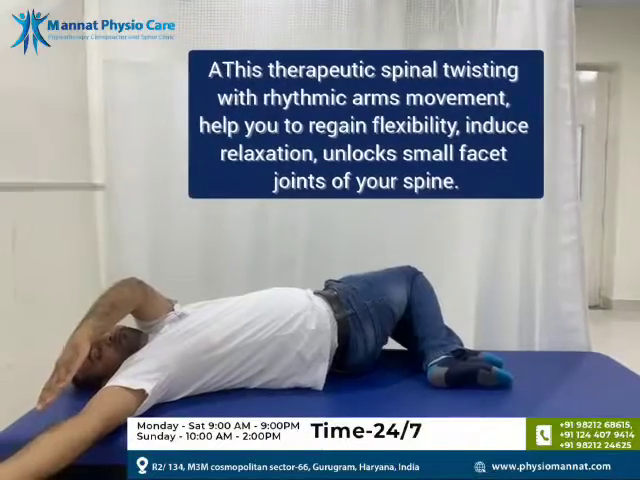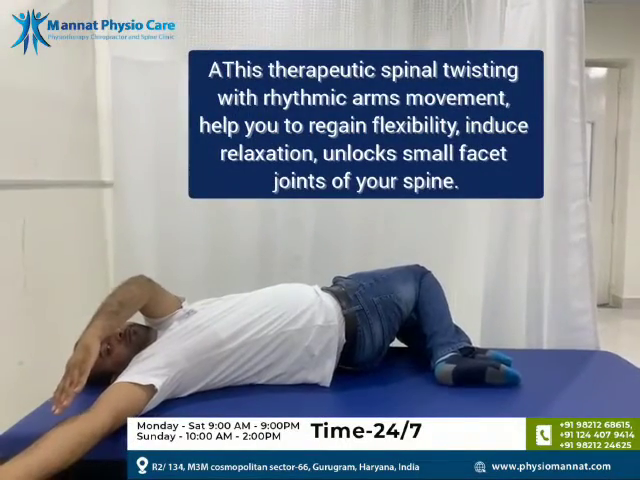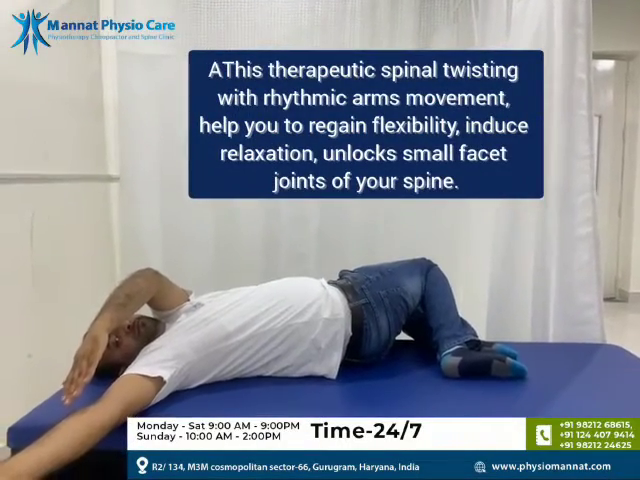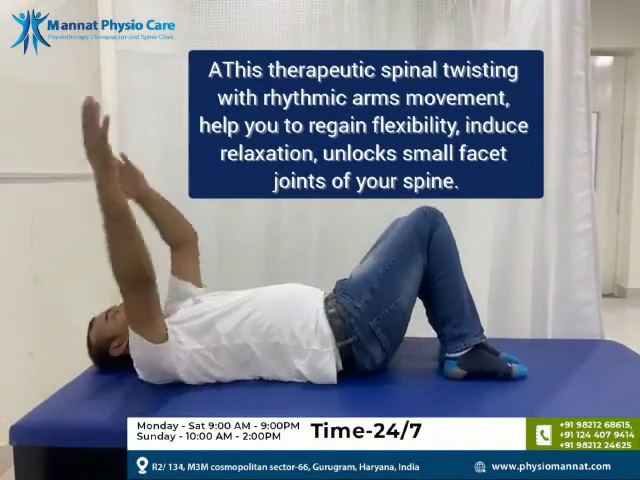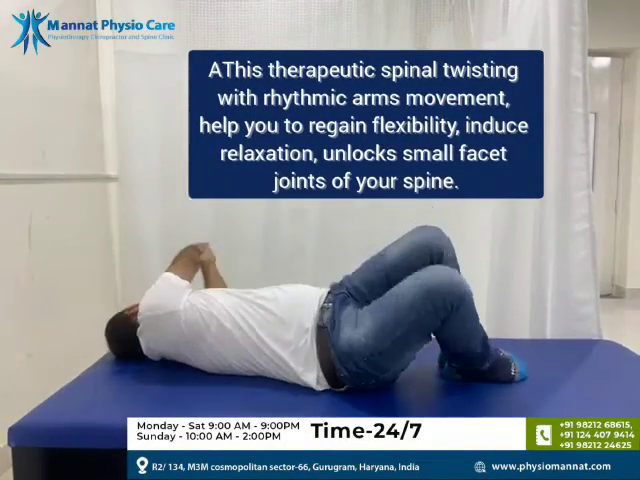
dt=1s
person 1, frame 1
left shoulder: (161, 327)
right shoulder: (141, 373)
left elbow: (132, 287)
right elbow: (86, 426)
left wrist: (82, 330)
left hip: (327, 318)
right knee: (410, 279)
left ankle: (443, 359)
right ankle: (443, 357)
person 1, frame 2
left shoulder: (170, 325)
right shoulder: (153, 370)
left elbow: (140, 284)
right elbow: (96, 422)
left wrist: (91, 331)
right knee: (418, 277)
left ankle: (450, 355)
right ankle: (453, 355)
person 1, frame 3
left shoulder: (177, 317)
right shoulder: (159, 364)
left elbow: (148, 277)
right elbow: (106, 412)
left wrist: (100, 321)
left hip: (338, 299)
right knee: (425, 271)
left ankle: (457, 348)
right ankle: (457, 347)
person 1, frame 4
left shoulder: (182, 308)
right shoulder: (155, 360)
left elbow: (185, 239)
right elbow: (138, 278)
left wrist: (141, 192)
left hip: (339, 313)
right hip: (347, 337)
left knee: (422, 241)
right knee: (426, 221)
left ankle: (465, 350)
right ankle: (465, 351)
person 1, frame 5
left shoulder: (171, 321)
right shoulder: (157, 316)
right elbow: (187, 259)
left wrist: (208, 264)
right wrist: (203, 259)
left hip: (332, 304)
right hip: (341, 353)
left knee: (431, 242)
right knee: (443, 286)
left ankle: (461, 354)
right ankle: (480, 363)
